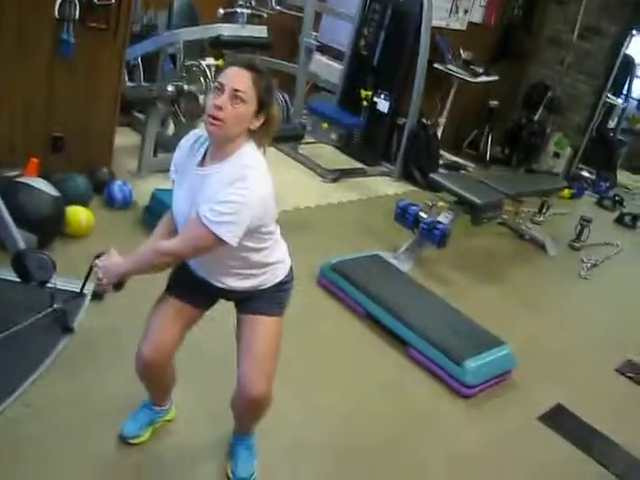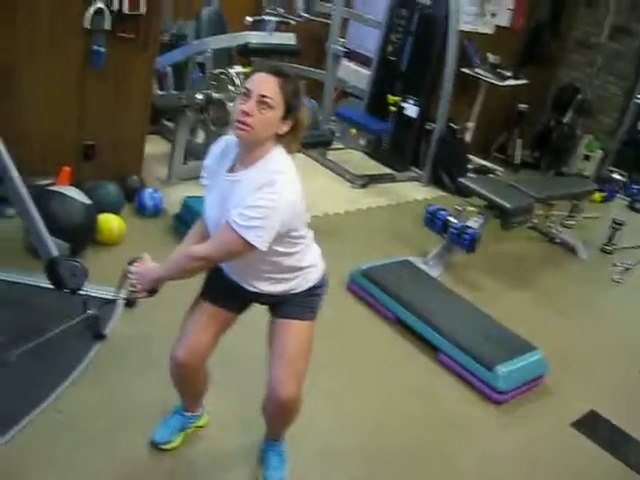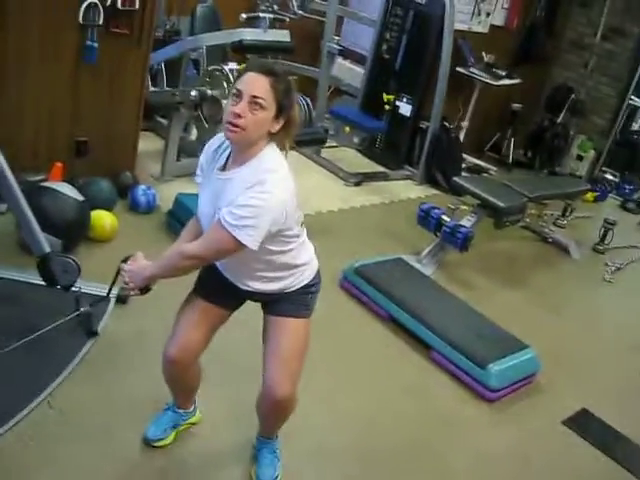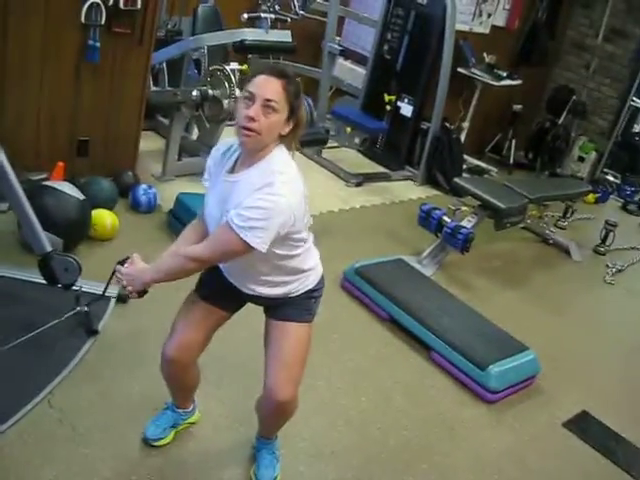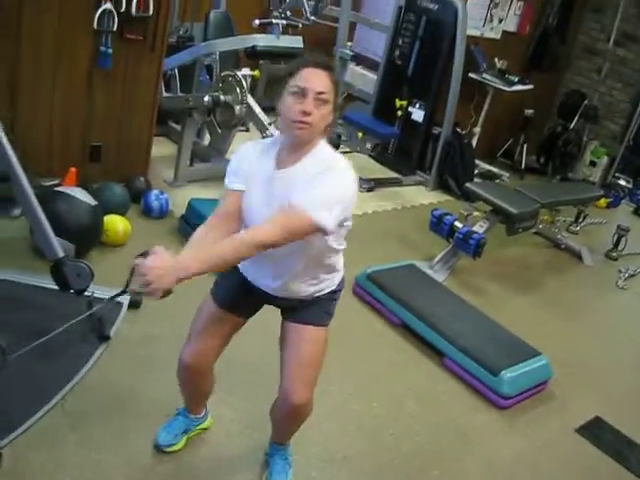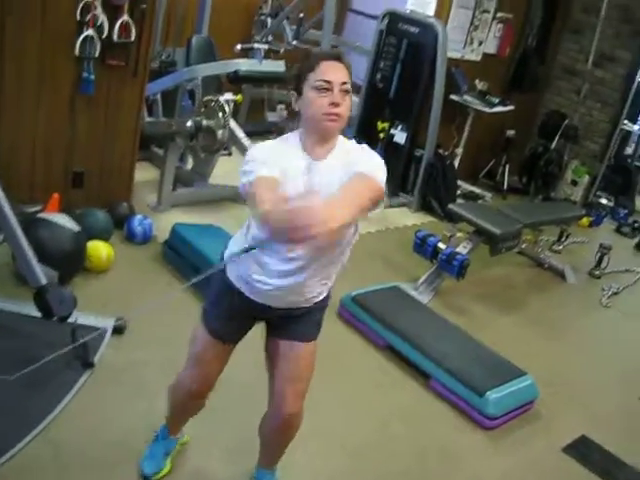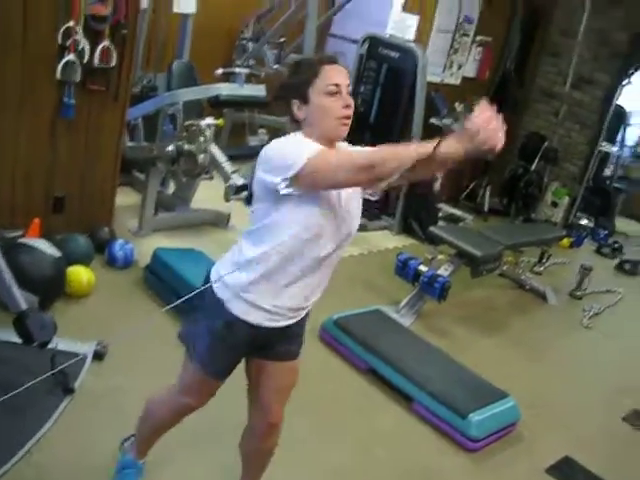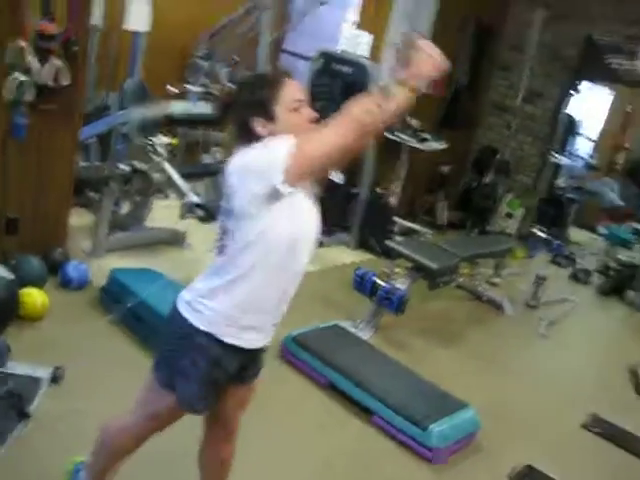
dt=0.2s
person 1, frame 1
left shoulder: (247, 186)
right shoulder: (193, 143)
left elbow: (177, 249)
right elbow: (175, 217)
left wrist: (123, 267)
right wrist: (128, 261)
left hip: (260, 282)
right hip: (202, 267)
left knee: (254, 390)
right knee: (149, 356)
left ankle: (243, 436)
right ankle: (160, 406)
person 1, frame 2
left shoulder: (276, 190)
right shoulder: (223, 149)
left elbow: (207, 253)
right elbow: (207, 222)
left wrist: (156, 273)
right wrist: (161, 267)
left hip: (293, 285)
right hip: (235, 271)
left knee: (284, 393)
right knee: (184, 358)
left ankle: (274, 442)
right ankle: (191, 411)
person 1, frame 3
left shoulder: (268, 190)
right shoulder: (217, 148)
left elbow: (198, 253)
right elbow: (201, 222)
left wrist: (147, 272)
right wrist: (154, 265)
left hip: (288, 284)
right hip: (229, 269)
left knee: (279, 392)
right knee: (176, 355)
left ankle: (267, 440)
right ankle: (184, 409)
person 1, frame 4
left shoulder: (278, 192)
right shoulder: (224, 152)
left elbow: (203, 255)
right elbow: (203, 224)
left wrist: (146, 276)
right wrist: (151, 266)
left hip: (292, 288)
right hip: (231, 271)
left knee: (280, 395)
right knee: (175, 354)
left ankle: (266, 440)
right ankle: (183, 408)
person 1, frame 5
left shoulder: (336, 178)
right shoulder: (251, 154)
left elbow: (264, 238)
right elbow: (222, 222)
left wrist: (178, 270)
right wrist: (176, 261)
left hip: (311, 290)
right hip: (249, 272)
left knee: (295, 399)
right knee: (193, 360)
right ankle: (194, 414)
person 1, frame 6
left shoulder: (364, 161)
right shoulder: (267, 154)
left elbow: (357, 201)
right elbow: (269, 209)
left wrist: (327, 220)
right wrist: (293, 220)
left hip: (303, 301)
right hip: (243, 284)
left knee: (287, 410)
right knee: (194, 382)
right ankle: (170, 433)
person 1, frame 7
left shoulder: (350, 158)
right shoulder: (284, 155)
left elbow: (410, 164)
right elbow: (365, 168)
left wrist: (464, 141)
right wrist: (457, 142)
left hip: (287, 318)
right hip: (235, 303)
left knee: (268, 420)
right knee: (187, 398)
person 1, frame 8
left shoulder: (298, 165)
right shoulder: (256, 164)
left elbow: (357, 130)
right elbow: (352, 124)
left wrist: (409, 81)
right wrist: (410, 79)
left hip: (248, 338)
right hip: (208, 331)
left knee: (224, 431)
right knee: (147, 421)
